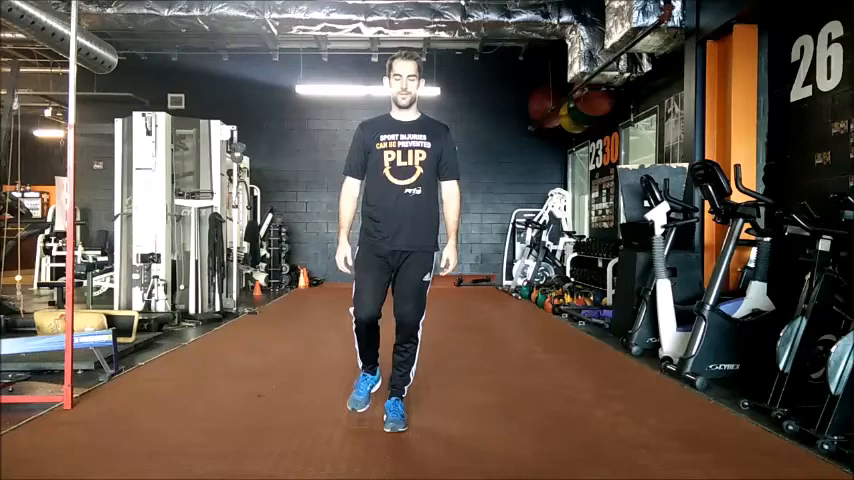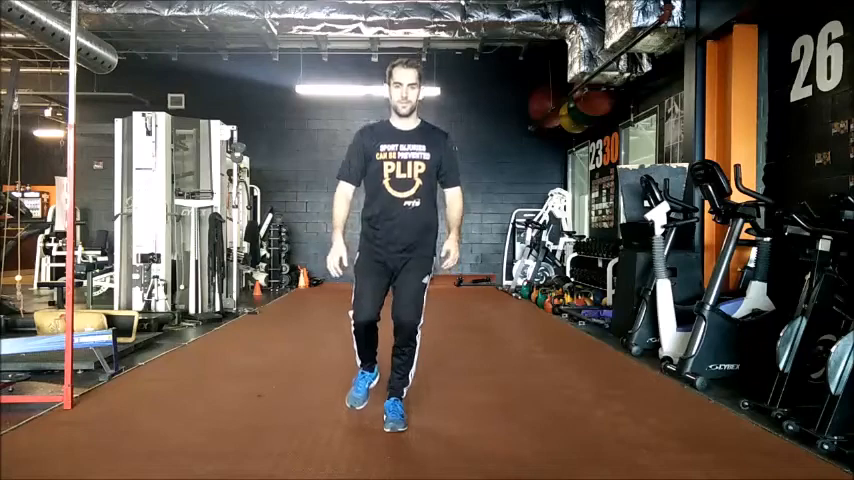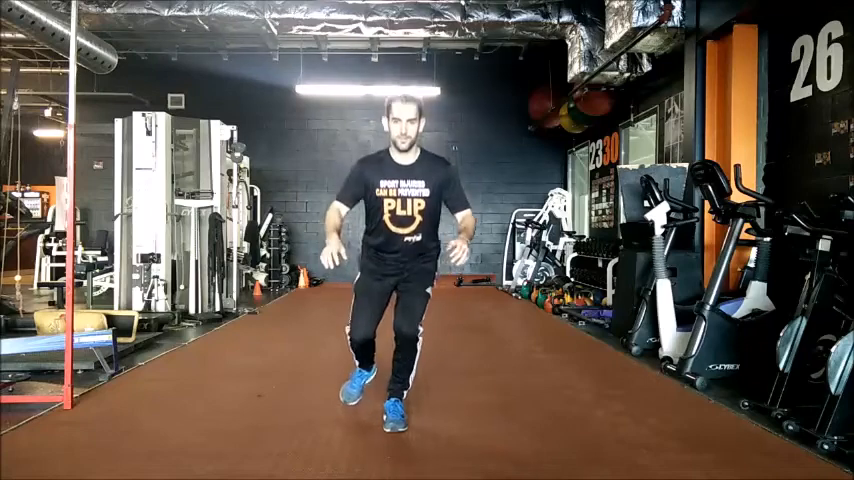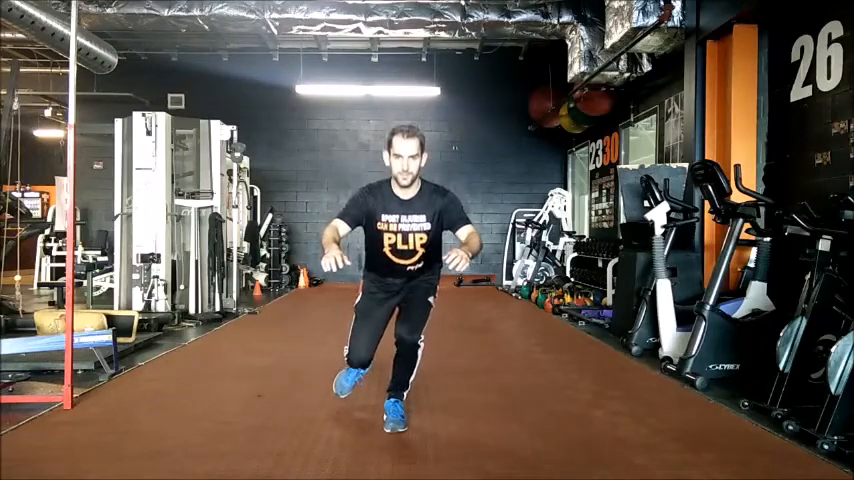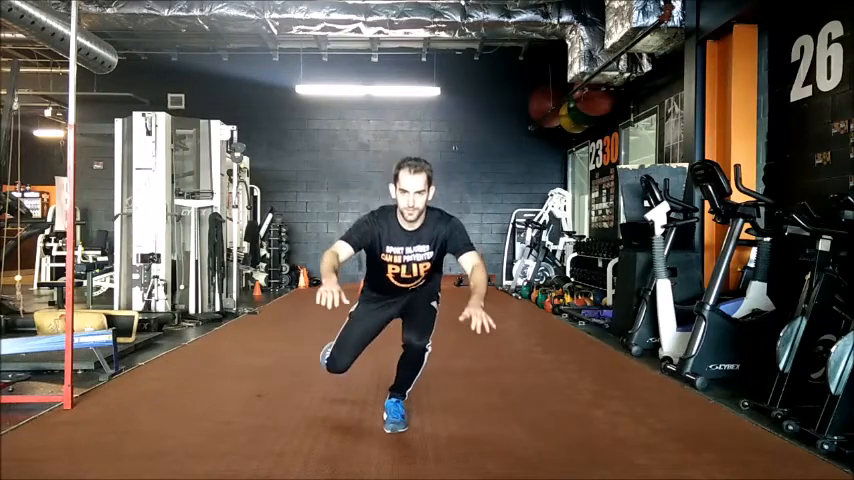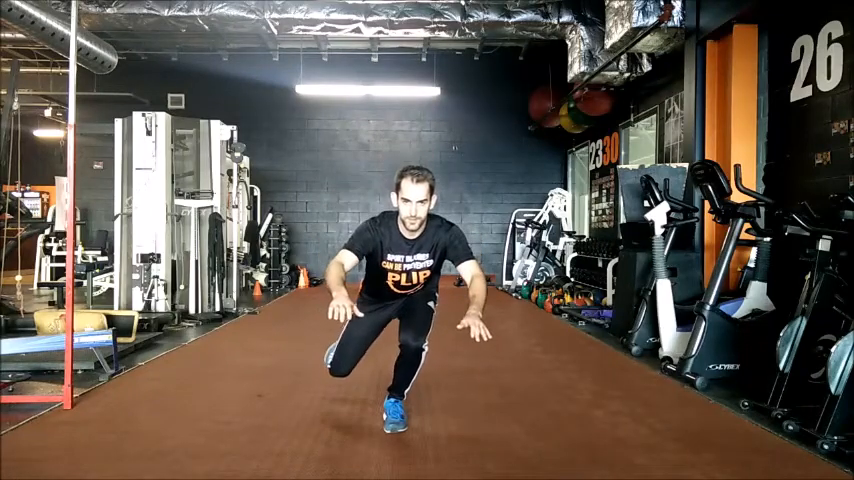
dt=0.5s
person 1, frame 1
left shoulder: (438, 133)
right shoulder: (368, 131)
left elbow: (450, 190)
right elbow: (351, 187)
left wrist: (452, 242)
right wrist: (343, 238)
left hip: (419, 246)
right hip: (373, 245)
left knee: (409, 323)
right knee: (364, 314)
left ankle: (396, 398)
right ankle: (369, 373)
person 1, frame 2
left shoulder: (438, 140)
right shoulder: (367, 137)
left elbow: (453, 192)
right elbow: (345, 190)
left wrist: (453, 235)
right wrist: (337, 239)
left hip: (418, 250)
right hip: (374, 248)
left knee: (408, 323)
right knee: (363, 317)
left ankle: (395, 398)
right ankle: (367, 371)
person 1, frame 3
left shoulder: (440, 170)
right shoulder: (367, 168)
left elbow: (466, 216)
right elbow: (336, 209)
left wrist: (464, 237)
right wrist: (332, 236)
left hip: (419, 265)
right hip: (376, 263)
left knee: (408, 330)
right knee: (359, 333)
left ankle: (395, 399)
right ankle: (365, 369)
person 1, frame 4
left shoulder: (441, 199)
right shoulder: (369, 197)
left elbow: (472, 235)
right elbow: (335, 227)
left wrist: (465, 250)
right wrist: (331, 246)
left hip: (421, 282)
right hip: (378, 282)
left knee: (409, 337)
right knee: (358, 356)
left ankle: (395, 400)
right ankle: (359, 366)
person 1, frame 5
left shoulder: (446, 226)
right shoulder: (374, 223)
left elbow: (474, 265)
right elbow: (334, 253)
left wrist: (476, 301)
right wrist: (329, 280)
left hip: (422, 294)
right hip: (377, 296)
left knee: (416, 343)
right knee: (336, 364)
left ankle: (396, 400)
right ankle: (337, 348)
person 1, frame 6
left shoulder: (446, 233)
right shoulder: (374, 229)
left elbow: (474, 275)
right elbow: (338, 263)
left wrist: (474, 311)
right wrist: (339, 294)
left hip: (419, 296)
right hip: (375, 298)
left knee: (413, 343)
right knee: (338, 368)
left ankle: (395, 400)
right ankle: (341, 347)
